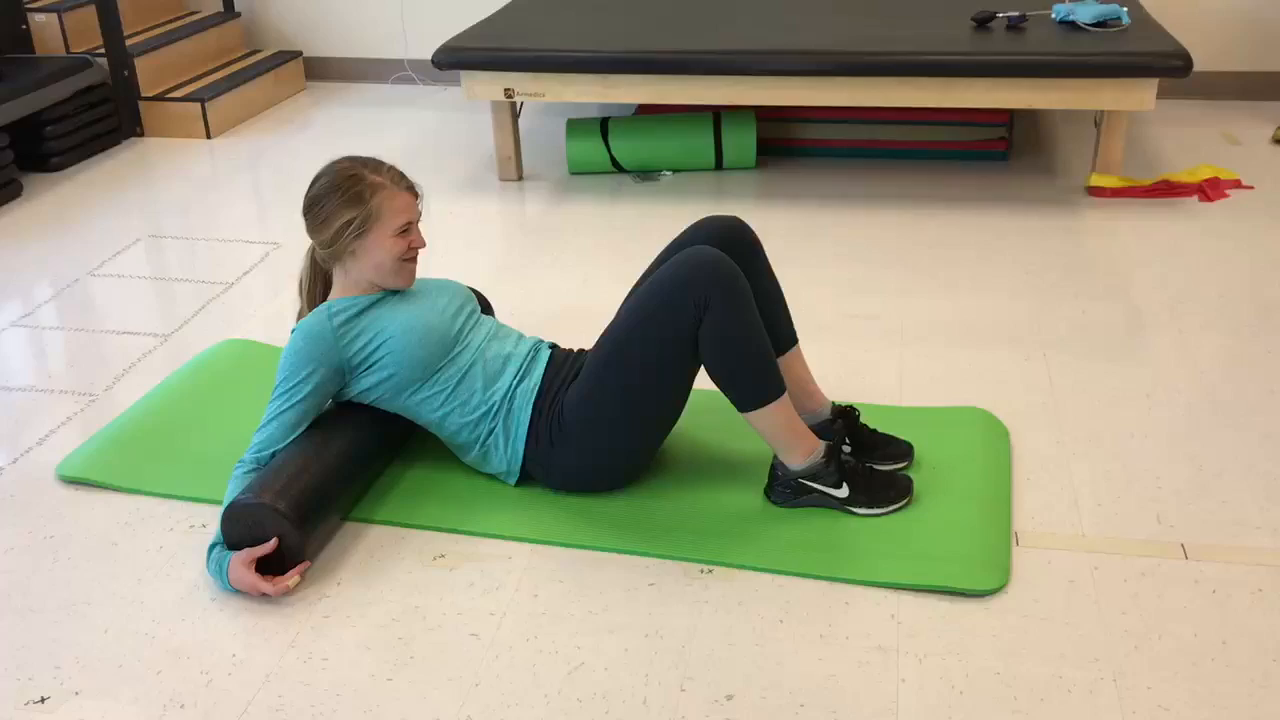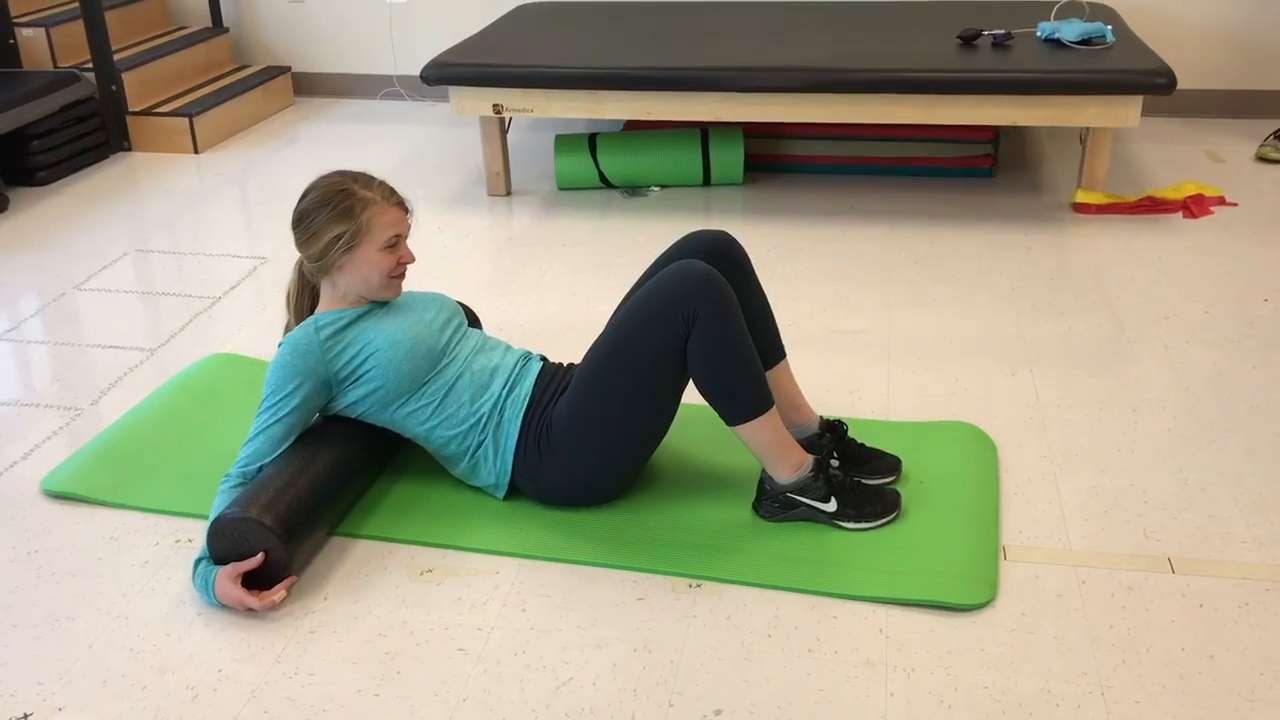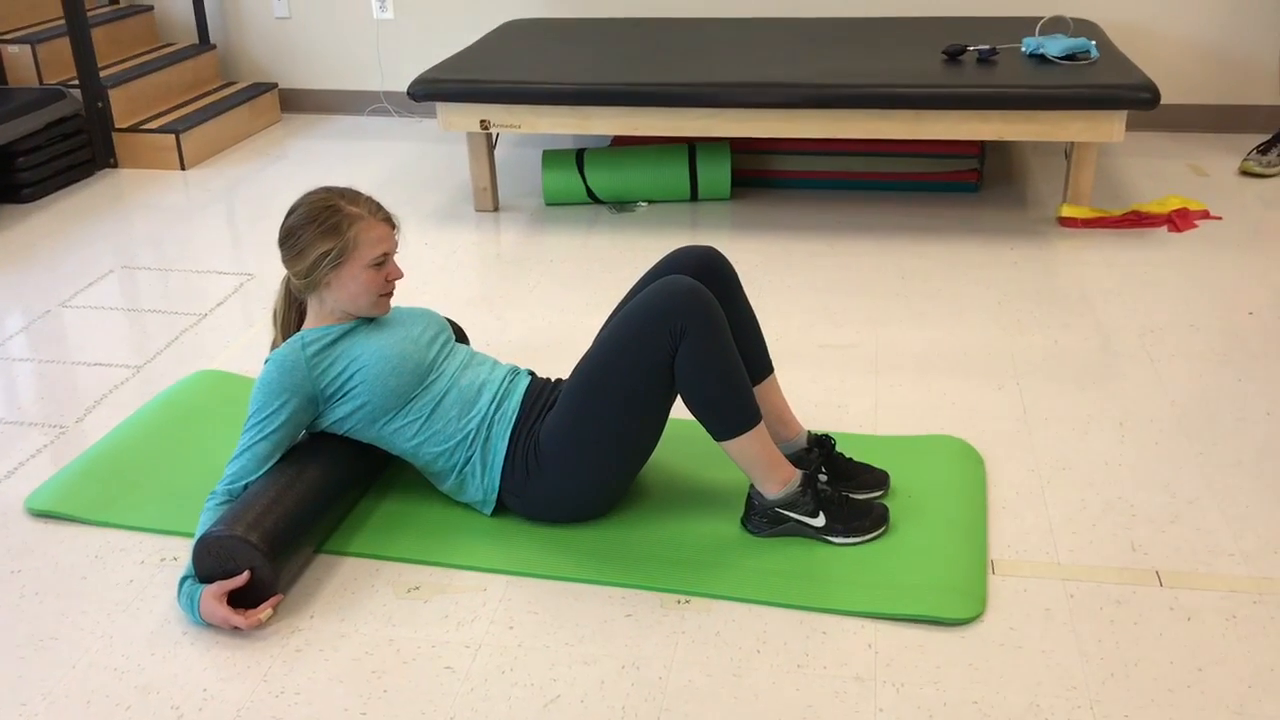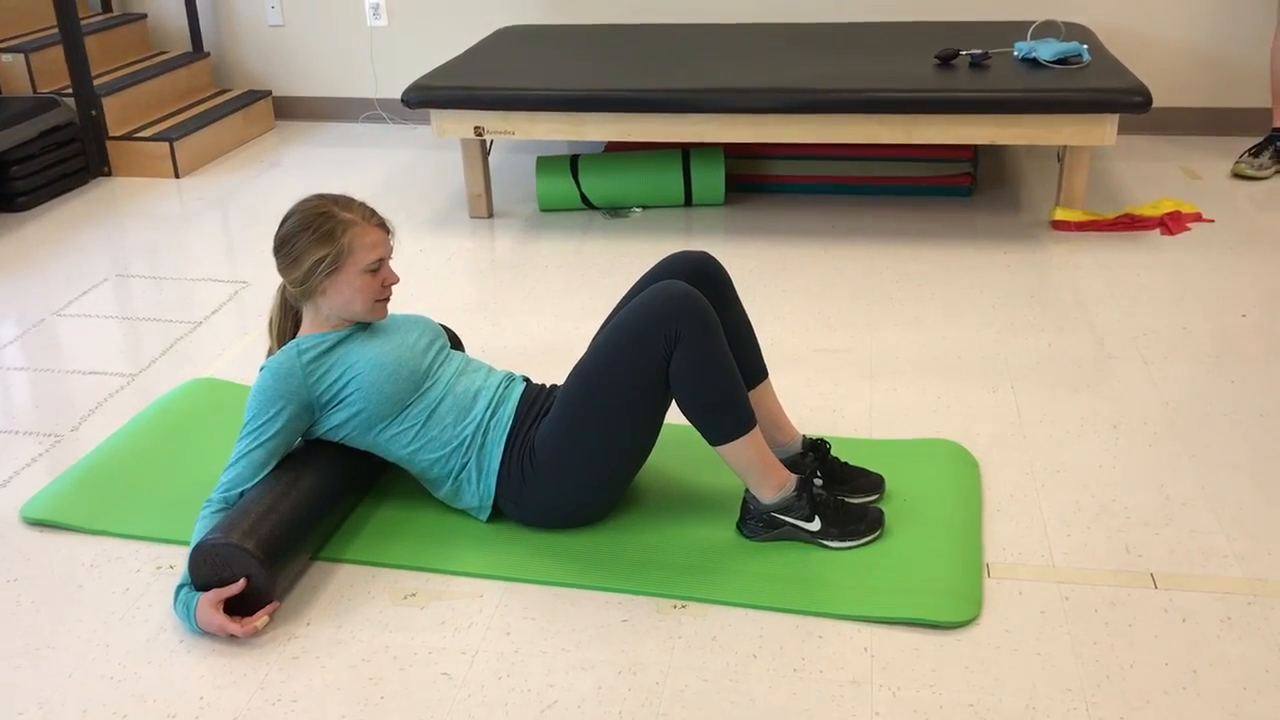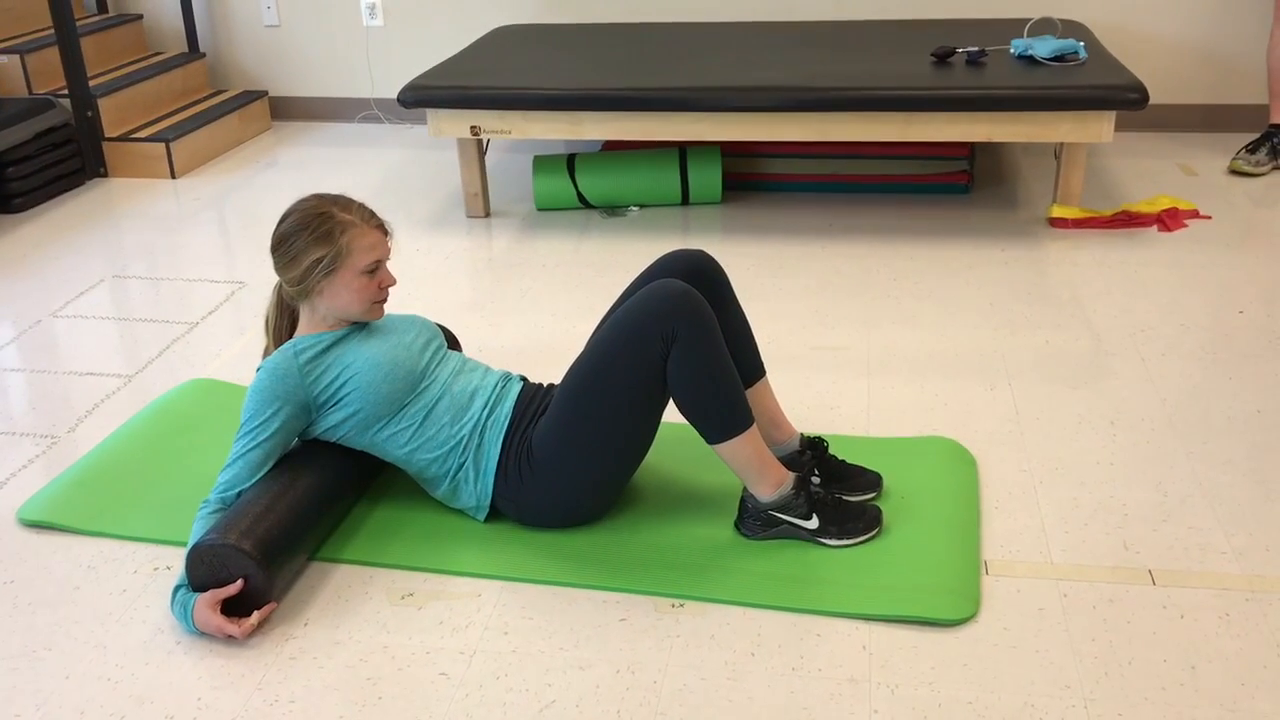
dt=0.5s
person 1, frame 1
left shoulder: (407, 289)
right shoulder: (324, 337)
right elbow: (262, 457)
right wrist: (226, 551)
left hip: (575, 386)
right hip: (567, 442)
left knee: (722, 235)
right knee: (704, 277)
left ankle: (820, 420)
right ankle: (807, 467)
person 1, frame 2
left shoulder: (391, 303)
right shoulder: (312, 350)
right elbow: (249, 471)
right wrist: (214, 565)
left hip: (563, 397)
right hip: (557, 456)
left knee: (710, 249)
right knee: (693, 291)
left ankle: (808, 435)
right ankle: (794, 481)
person 1, frame 3
left shoulder: (383, 318)
right shoulder: (299, 367)
right elbow: (235, 487)
right wrist: (199, 584)
left hip: (551, 414)
right hip: (545, 471)
left knee: (699, 266)
right knee: (682, 307)
left ankle: (797, 450)
right ankle: (782, 496)
person 1, frame 4
left shoulder: (377, 326)
right shoulder: (293, 374)
right elbow: (230, 496)
right wrist: (194, 593)
left hip: (545, 417)
right hip: (542, 477)
left knee: (693, 269)
right knee: (676, 310)
left ankle: (792, 453)
right ankle: (778, 500)
person 1, frame 5
left shoulder: (375, 325)
right shoulder: (290, 374)
right elbow: (227, 495)
right wrist: (192, 593)
left hip: (543, 418)
right hip: (538, 476)
left knee: (689, 269)
right knee: (672, 310)
left ankle: (788, 451)
right ankle: (774, 498)
